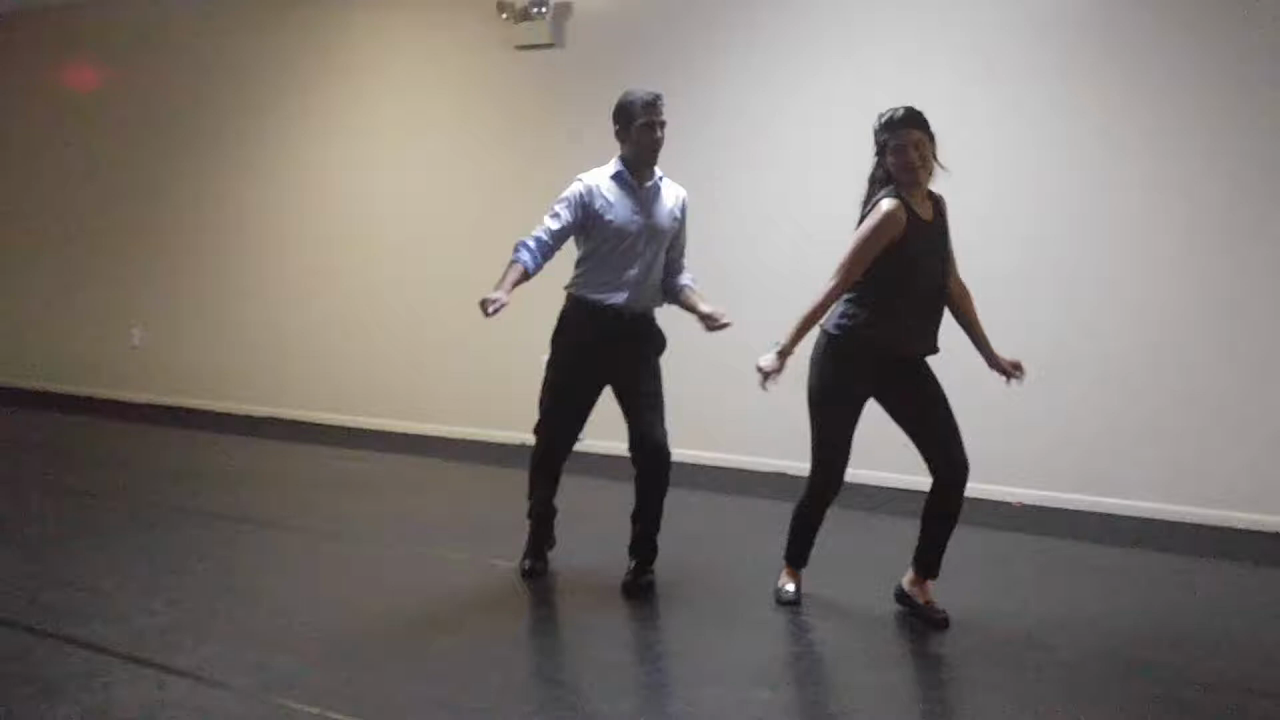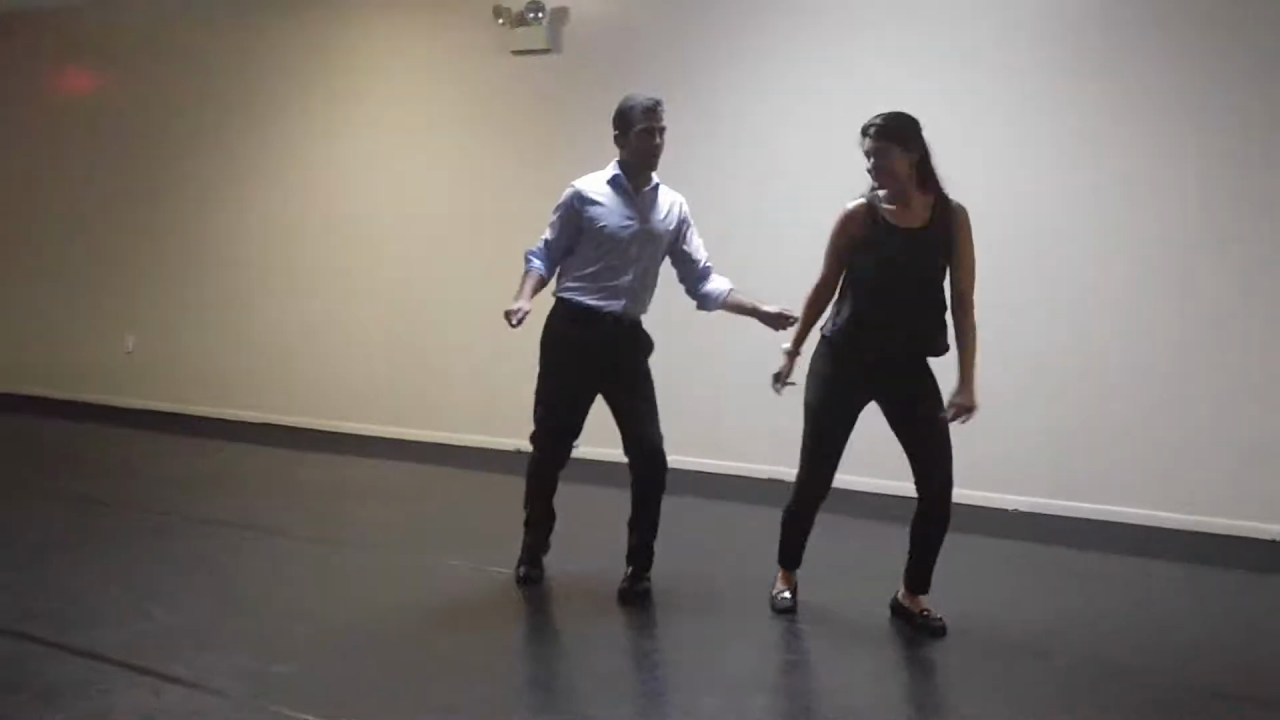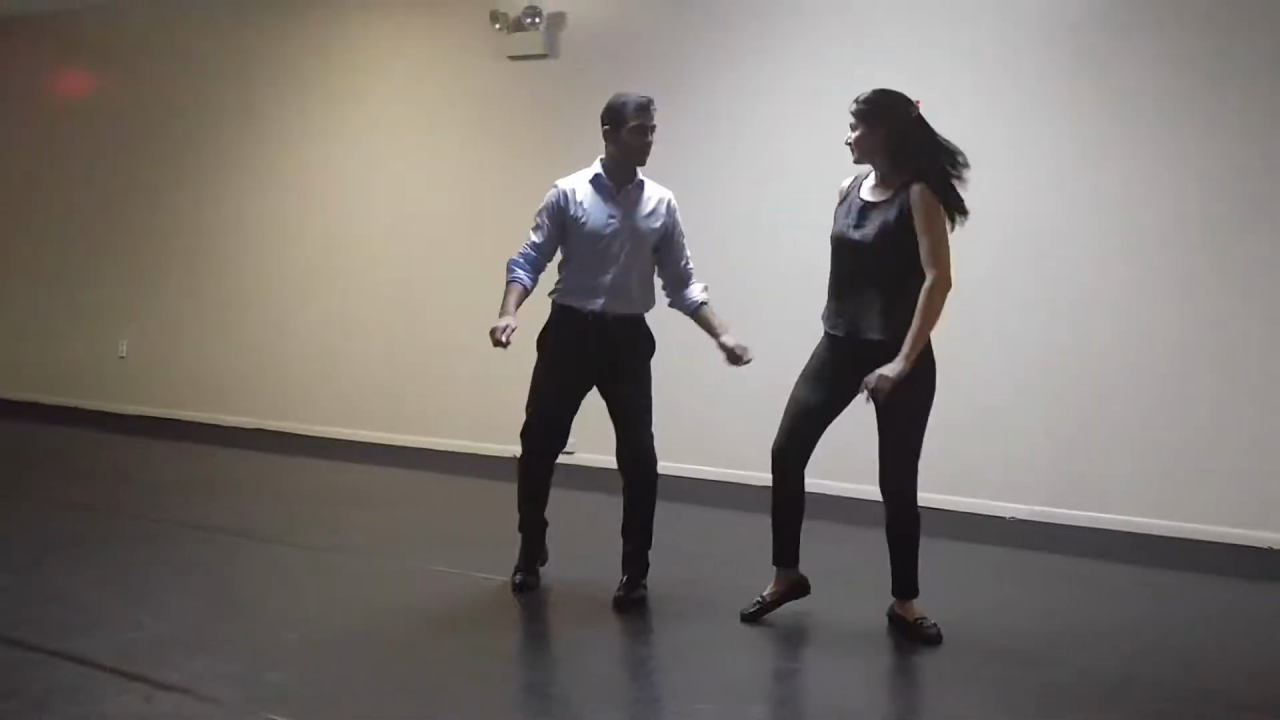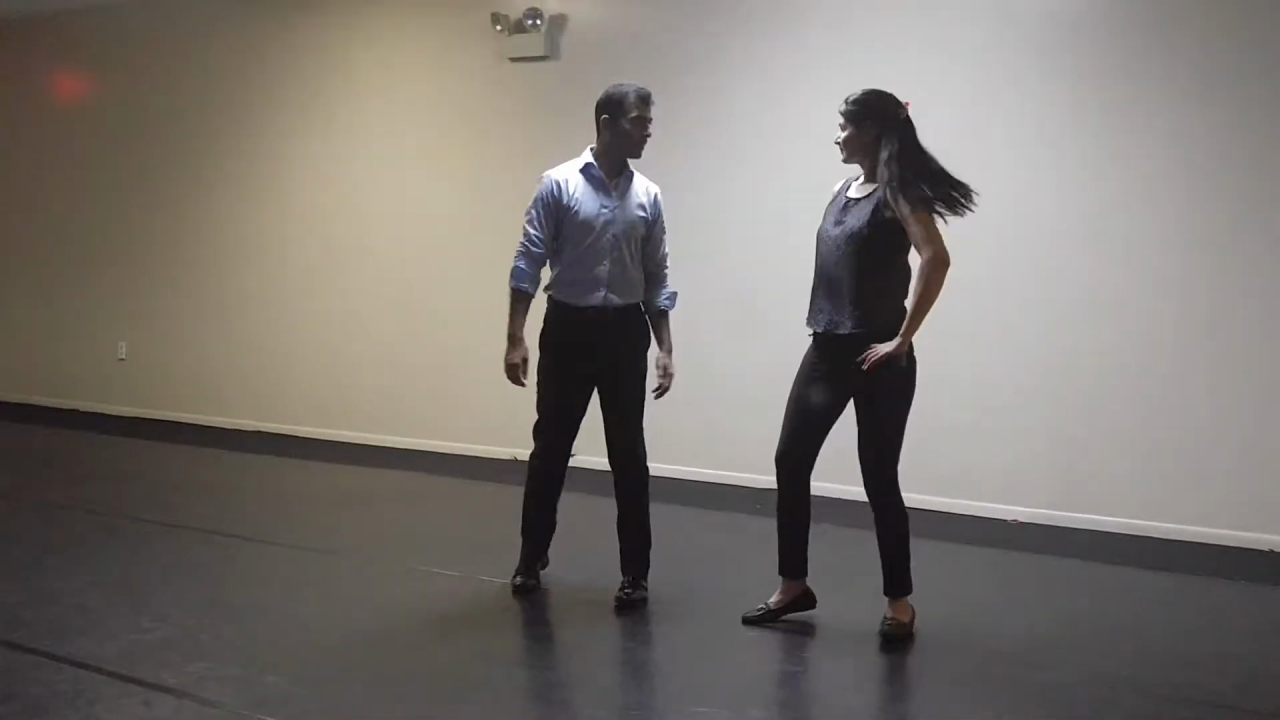
dt=0.2s
person 1, frame 1
left shoulder: (937, 209)
right shoulder: (889, 211)
left elbow: (950, 287)
right elbow: (839, 286)
left wrist: (990, 353)
right wrist: (785, 349)
left hip: (903, 362)
right hip: (846, 356)
left knee: (953, 470)
right knee: (827, 476)
left ankle: (916, 581)
right ankle: (791, 569)
person 1, frame 2
left shoulder: (951, 216)
right shoulder: (858, 215)
left elbow: (963, 304)
right elbow: (826, 287)
left wrist: (966, 381)
right wrist: (792, 352)
left hip: (909, 369)
right hip: (842, 360)
left knee: (938, 486)
right knee: (815, 480)
left ankle: (911, 594)
right ankle: (785, 574)
person 1, frame 3
left shoulder: (918, 195)
right shoulder: (850, 190)
left elbow: (938, 278)
left wrist: (906, 359)
left hip: (894, 358)
right hip: (839, 349)
left knee: (898, 482)
right knee: (786, 455)
left ankle: (905, 602)
right ankle: (786, 575)
person 1, frame 4
left shoulder: (898, 192)
right shoulder: (841, 192)
left elbow: (935, 260)
left wrist: (902, 339)
left hip: (878, 356)
right hip: (827, 348)
left knee: (879, 479)
right knee: (790, 461)
left ankle: (900, 602)
right ankle: (794, 586)
person 2, frame 1
left shoulder: (675, 200)
right shoulder: (590, 190)
right elbow: (538, 245)
left wrist: (699, 308)
right wrist: (502, 290)
left hip: (636, 334)
right hip: (584, 328)
left knee: (653, 454)
right knee: (553, 442)
left ankle: (642, 560)
right ankle: (537, 543)
person 2, frame 2
left shoulder: (672, 208)
right shoulder: (585, 194)
left elbow: (701, 279)
right elbow: (546, 254)
left wrist: (759, 310)
right wrist: (525, 298)
left hip: (626, 340)
right hip: (572, 332)
left knee: (649, 457)
right knee: (550, 447)
left ankle: (638, 565)
right ankle: (533, 548)
person 2, frame 3
left shoulder: (661, 204)
right shoulder: (568, 193)
left elbow: (682, 283)
right elbow: (531, 260)
left wrist: (721, 335)
right wrist: (508, 313)
left hip: (627, 339)
right hip: (569, 333)
left knee: (638, 460)
right knee: (539, 448)
left ankle: (635, 571)
right ankle: (530, 555)
person 2, frame 4
left shoulder: (648, 196)
right shoulder: (558, 185)
left elbow: (658, 280)
right elbow: (529, 264)
left wrist: (665, 349)
right wrist: (516, 339)
left hip: (626, 333)
right hip: (568, 329)
left knee: (629, 456)
right knee: (550, 449)
left ankle: (635, 572)
right ankle: (531, 558)
